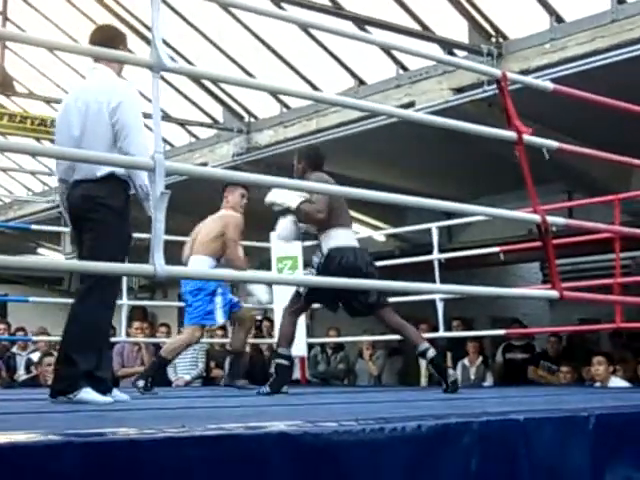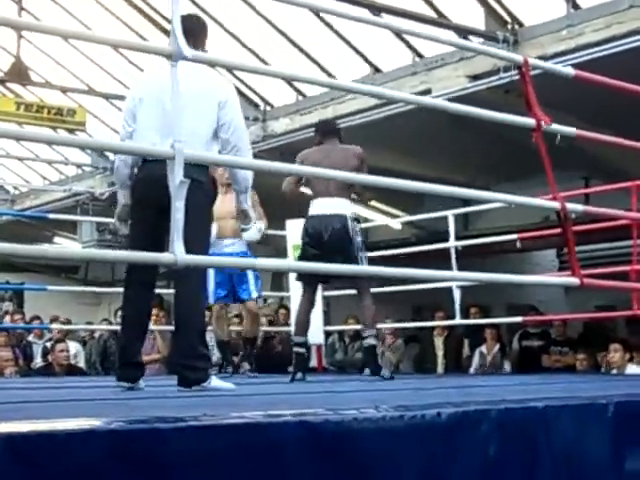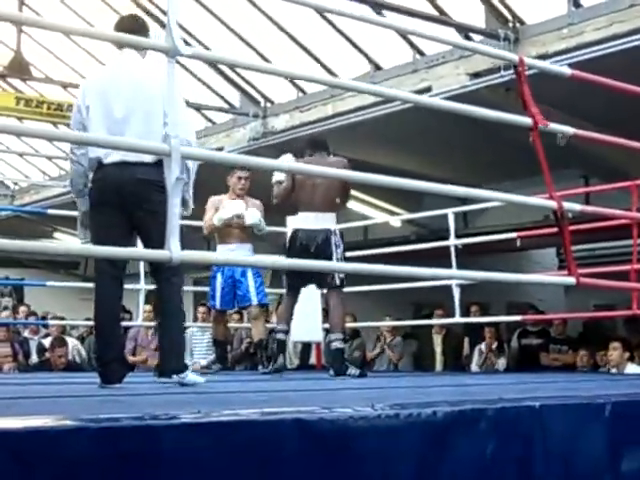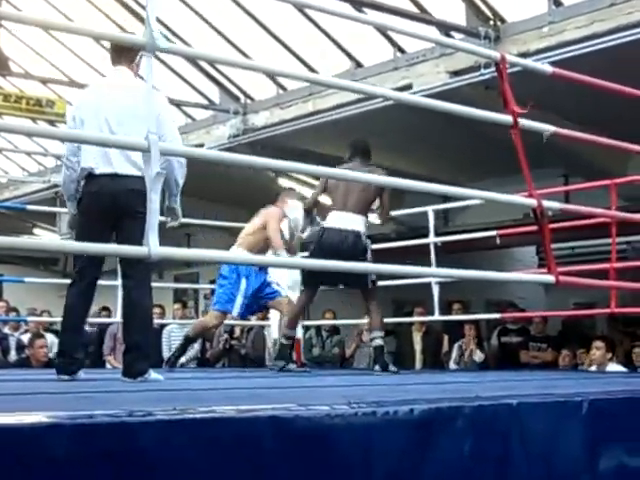
dt=1s
person 1, frame 1
left shoulder: (73, 96)
right shoulder: (121, 91)
left elbow: (62, 160)
right elbow: (136, 152)
left wrist: (68, 205)
right wrist: (152, 203)
left hip: (78, 195)
right hip: (109, 194)
left knee: (95, 289)
right knee: (102, 289)
left ankle: (97, 380)
right ankle: (71, 379)
person 1, frame 2
left shoulder: (147, 80)
right shoulder: (217, 84)
left elbow: (126, 141)
right elbow: (236, 144)
left wrist: (123, 193)
right wrist: (244, 197)
left hip: (149, 176)
right hip: (192, 178)
left knee: (140, 273)
right knee: (190, 273)
left ankle: (129, 370)
right ankle: (193, 372)
person 1, frame 3
left shoulder: (92, 83)
right shoulder: (160, 80)
left elbow: (78, 148)
right elbow: (183, 137)
left wrist: (82, 199)
right wrist: (186, 187)
left hip: (107, 181)
right hip: (149, 179)
left knee: (109, 275)
right knee: (166, 272)
left ankle: (111, 370)
right ankle: (173, 365)
person 1, frame 4
left shoulder: (86, 97)
right shoulder: (151, 97)
left elbow: (71, 156)
right elbow: (173, 153)
left wrist: (72, 204)
right wrist: (173, 198)
left hip: (96, 189)
right hip: (136, 190)
left knee: (83, 276)
right knee: (137, 278)
left ankle: (68, 362)
right ankle: (137, 366)
person 2, frame 1
left shoulder: (314, 180)
right shoulder: (327, 181)
left elbow: (320, 211)
left wrist: (296, 205)
left hip: (335, 255)
right hip: (357, 256)
left knee: (292, 311)
right knee: (388, 316)
left ankle: (279, 377)
right ankle: (442, 370)
person 2, frame 2
left shoulder: (305, 156)
right shoulder: (356, 153)
left elbow: (288, 188)
right elbow: (364, 193)
left hip: (315, 221)
right hip: (342, 220)
left knee: (308, 294)
right knee: (363, 289)
left ankle: (299, 364)
right ankle: (371, 361)
person 2, frame 3
right shoulder: (342, 164)
left elbow: (278, 199)
left wrist: (279, 176)
left hip: (299, 233)
right hip: (326, 233)
left knee: (291, 295)
right knee: (334, 294)
left ankle: (279, 354)
right ankle: (337, 360)
person 2, frame 4
right shoulder: (379, 175)
left elbow: (311, 203)
right elbow: (384, 216)
left hip: (328, 233)
right hip: (355, 237)
left knee: (306, 295)
right knee: (370, 297)
left ankle: (282, 354)
right ankle: (380, 358)
person 3, frame 1
left shoulder: (203, 223)
right shoulder: (233, 217)
left elbow: (185, 256)
right elbow: (235, 252)
right wrist: (254, 283)
left hip: (206, 279)
right hip: (202, 277)
left knee: (246, 317)
right knee: (194, 331)
left ankle: (234, 374)
right ankle: (146, 378)
person 3, frame 2
left shoulder: (248, 196)
left elbow: (262, 219)
left wrist: (258, 228)
left hip: (241, 255)
right hip: (216, 257)
left knee: (253, 308)
right knee: (218, 311)
left ankle: (247, 360)
right ankle: (227, 362)
person 3, frame 3
left shoulder: (255, 204)
right shoulder: (215, 201)
left elbow: (263, 231)
right elbow: (207, 230)
left wrist: (258, 222)
right wrist: (224, 214)
left knee: (256, 311)
right knee: (218, 314)
left ankle: (262, 360)
right ankle: (221, 360)
person 3, frame 4
left shoulder: (283, 221)
right shoulder: (275, 212)
left elbow: (291, 250)
right elbow: (276, 243)
left wrist: (294, 231)
left hip: (256, 269)
right hip: (238, 267)
left knee: (287, 305)
right knee: (215, 319)
right ankle: (178, 352)
